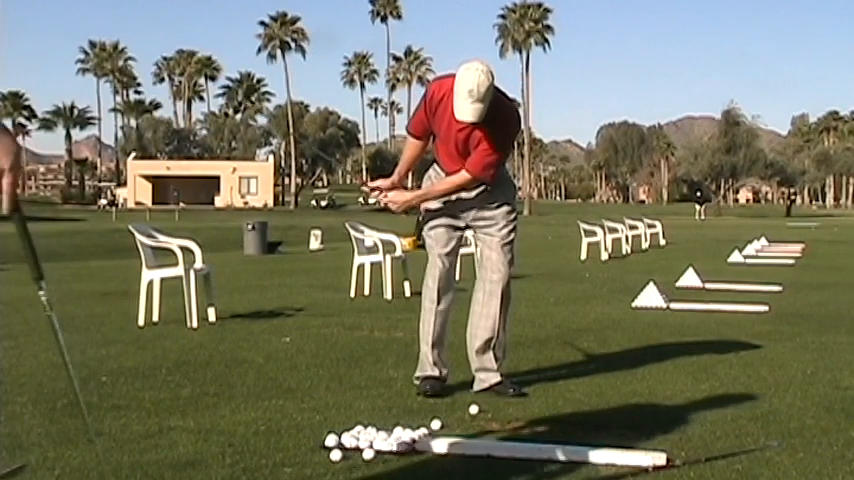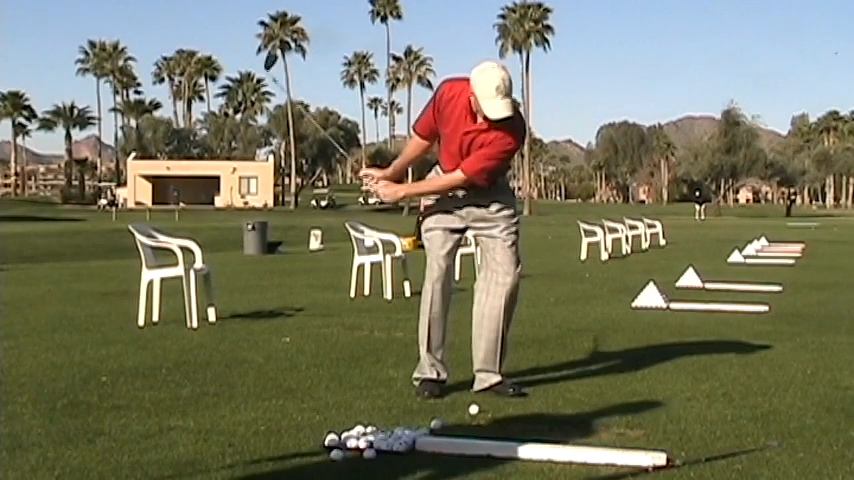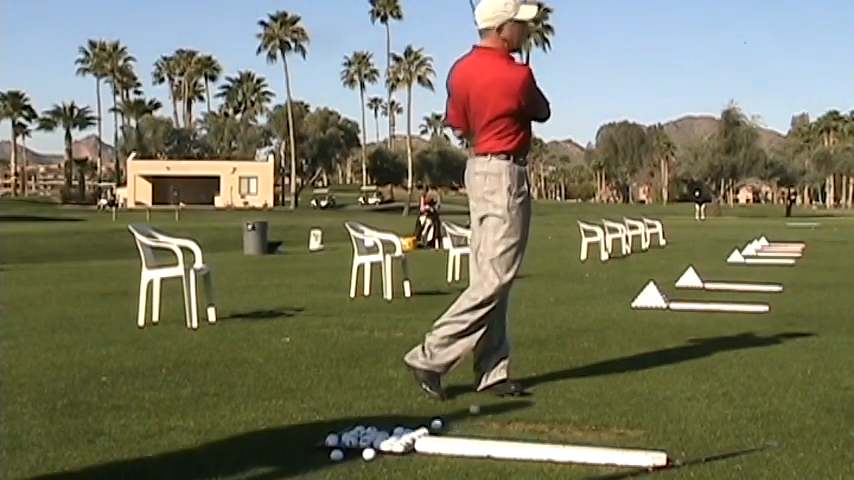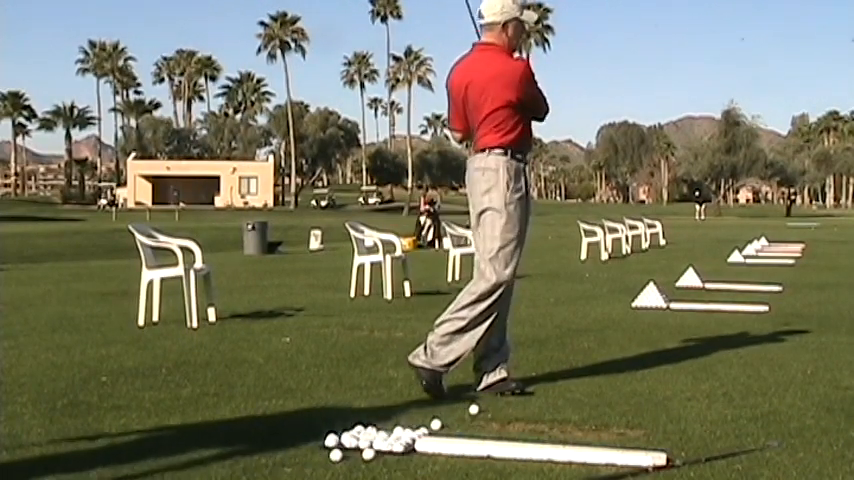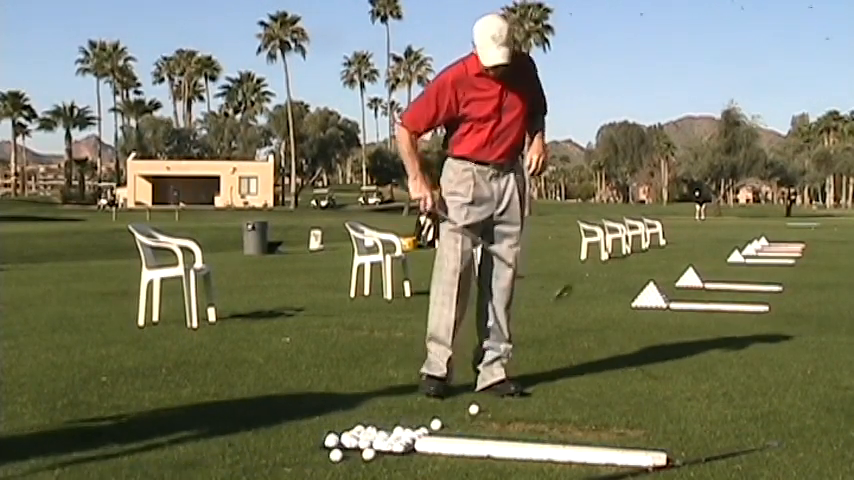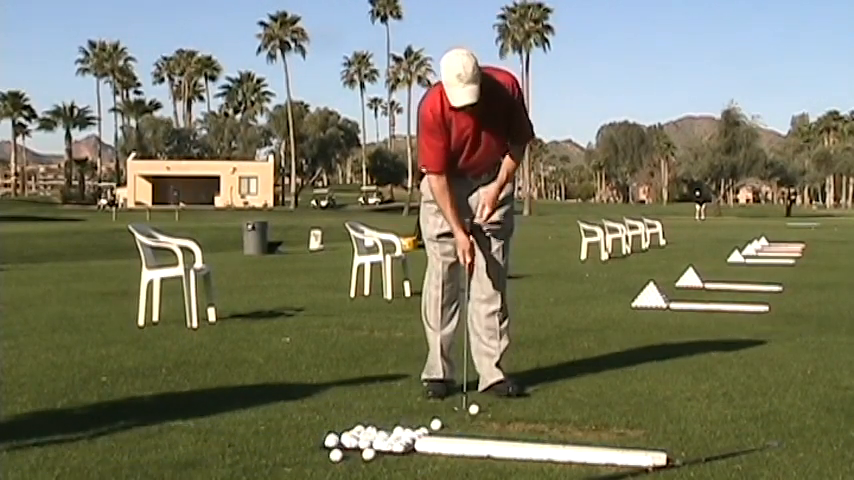
dt=0.7s
person 1, frame 1
left shoulder: (506, 118)
right shoulder: (437, 90)
left elbow: (470, 176)
right elbow: (419, 136)
left wrist: (413, 198)
right wrist: (397, 180)
left hip: (490, 191)
right hip: (443, 183)
left knee: (496, 274)
right knee: (439, 270)
left ankle: (487, 371)
right ankle: (431, 368)
person 1, frame 2
left shoulder: (511, 131)
right shoulder: (448, 94)
left elbow: (463, 178)
right elbow: (423, 136)
left wrist: (397, 187)
right wrist: (391, 173)
left hip: (491, 197)
right hip: (444, 191)
left knee: (504, 276)
right knee: (437, 275)
left ankle: (487, 372)
right ankle: (431, 370)
person 1, frame 3
left shoulder: (460, 69)
right shoulder: (518, 76)
left elbow: (458, 127)
right elbow: (542, 113)
left hip: (481, 168)
right hip: (504, 174)
left knee: (489, 274)
right knee: (496, 277)
left ankle: (492, 371)
right ankle: (430, 356)
person 1, frame 4
left shoulder: (460, 70)
right shoulder: (515, 69)
left elbow: (459, 133)
right elbow: (540, 111)
left hip: (483, 165)
right hip: (503, 170)
left knee: (498, 273)
right knee: (495, 274)
left ankle: (491, 369)
right ankle: (433, 356)
person 1, frame 5
left shoulder: (525, 68)
right shoulder: (454, 79)
left elbow: (536, 111)
right elbow: (406, 127)
left wrist: (537, 138)
right wrist: (417, 179)
left hip: (510, 178)
right hip: (465, 178)
left knee: (502, 276)
right knee: (452, 272)
left ankle: (492, 369)
right ankle: (436, 367)
person 1, frame 6
left shoulder: (506, 86)
right shoulder: (432, 106)
left elbow: (518, 141)
right elbow: (436, 175)
left wrist: (496, 191)
right wrist: (458, 232)
left hip: (493, 183)
right hip: (446, 187)
left knee: (492, 276)
right knee: (442, 276)
left ankle: (490, 370)
right ankle: (437, 370)
